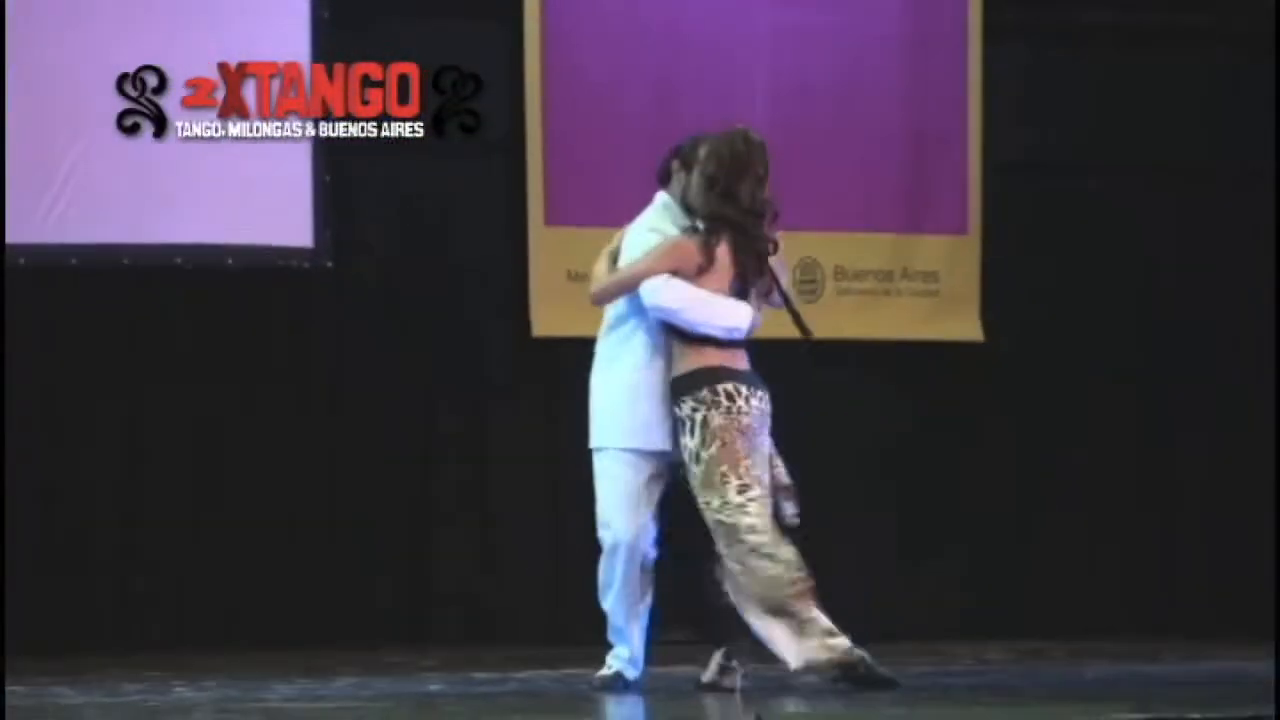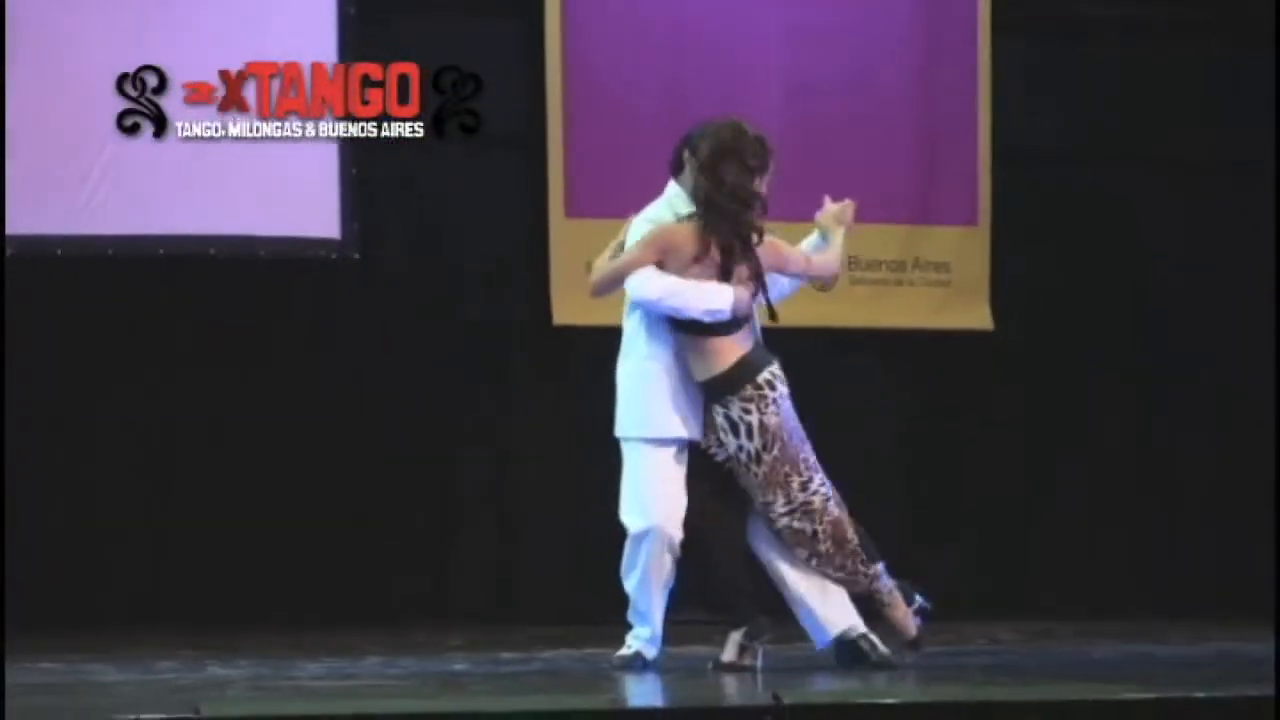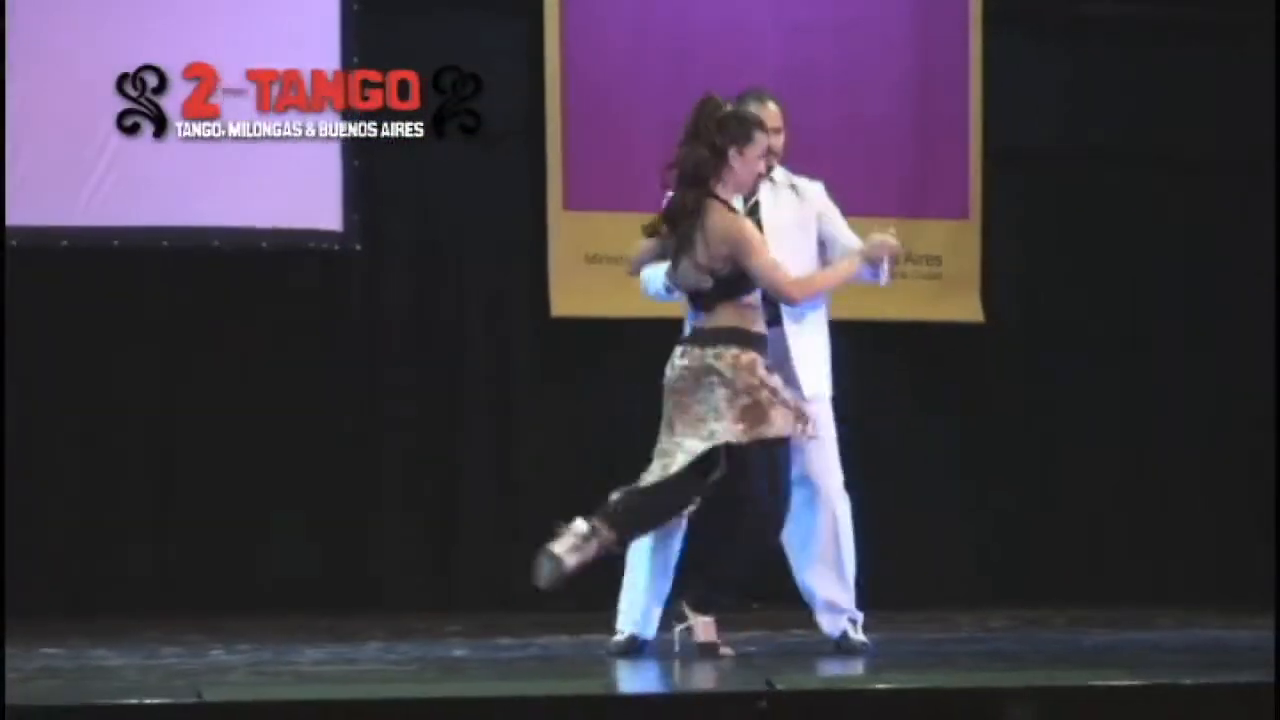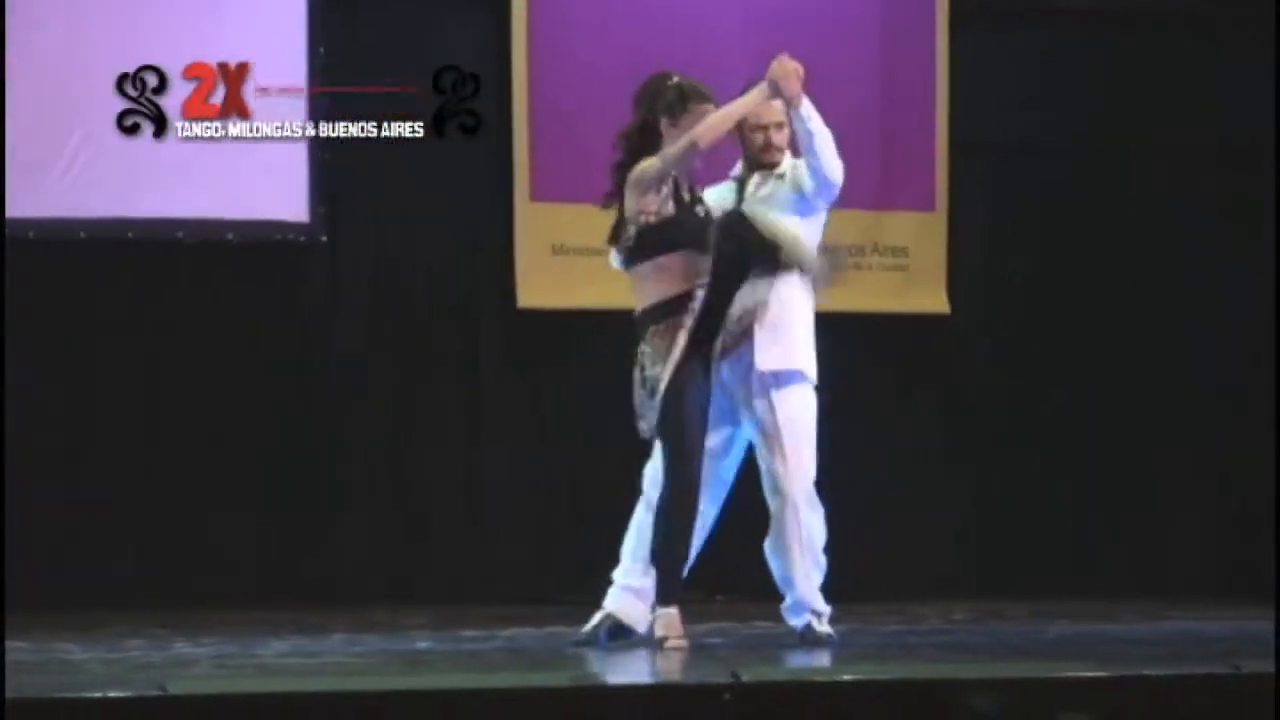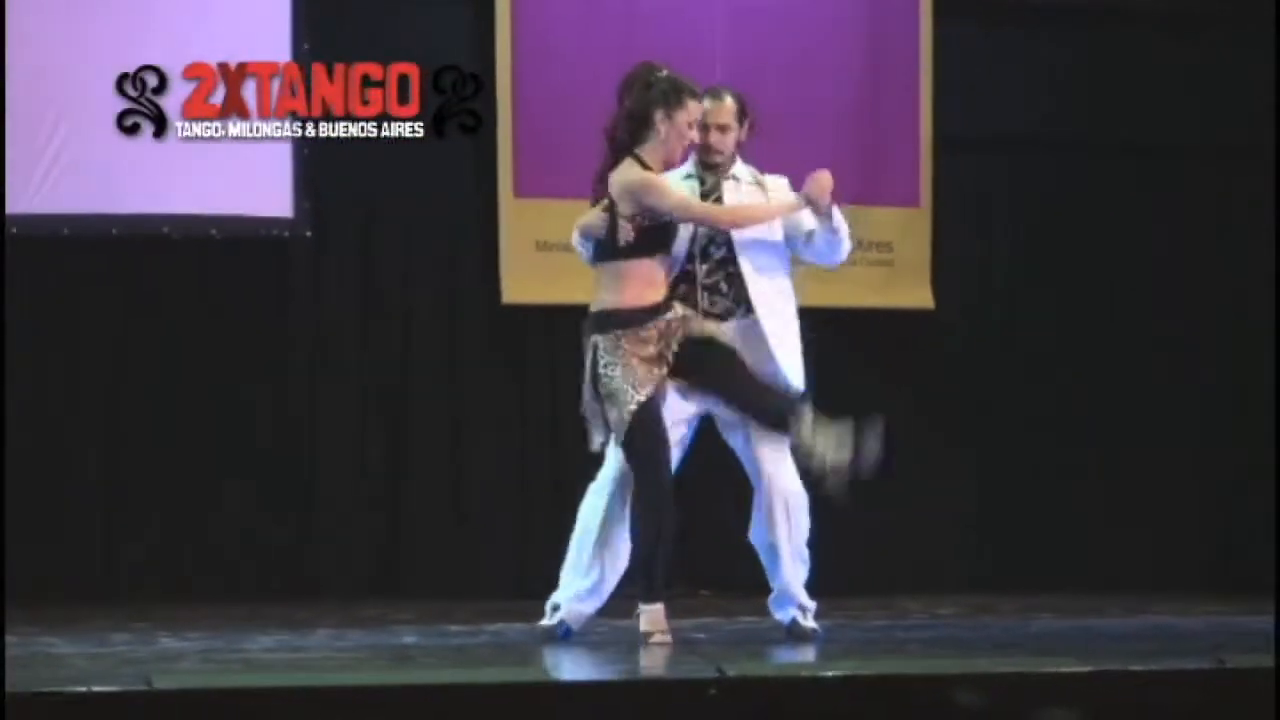
dt=0.4s
person 1, frame 1
left shoulder: (684, 251)
right shoulder: (761, 258)
left elbow: (599, 292)
left wrist: (607, 255)
left hip: (708, 404)
right hip: (747, 396)
left knee: (743, 527)
right knee: (748, 528)
left ankle: (818, 641)
person 1, frame 2
left shoulder: (671, 238)
right shoulder: (755, 244)
left elbow: (598, 285)
right elbow: (828, 267)
left wrist: (616, 246)
right wrist: (834, 227)
left hip: (736, 400)
right hip: (755, 383)
left knee: (802, 509)
person 1, frame 3
left shoulder: (681, 216)
right shoulder: (732, 227)
left elbow: (642, 262)
right elbow: (794, 292)
right wrist: (859, 259)
left hip: (693, 363)
right hip: (737, 367)
left knee: (675, 483)
person 1, frame 4
left shoulder: (685, 193)
right shoulder: (646, 176)
right elbow: (698, 142)
right wrist: (765, 90)
left hip: (704, 321)
right hip: (669, 331)
right knee: (682, 476)
right ankle: (664, 609)
person 1, frame 5
left shoulder: (641, 182)
right shoulder: (635, 180)
left elbow: (586, 229)
right elbow: (719, 219)
right wrist: (800, 201)
left hip: (662, 326)
right hip: (622, 340)
right knee: (651, 474)
right ankle: (651, 608)
person 2, frame 1
right shoulder: (651, 232)
right elbow: (661, 295)
right wrist: (742, 317)
right hip: (637, 413)
right knee: (629, 537)
right ankle: (625, 658)
person 2, frame 2
right shoulder: (654, 223)
left elbow: (771, 285)
right elbow: (645, 287)
left wrist: (824, 238)
right wrist: (725, 298)
right hip: (659, 400)
right knee: (656, 524)
left ankle: (841, 629)
right ankle: (643, 638)
person 2, frame 3
left shoulder: (806, 195)
left elbow: (845, 260)
right elbow: (655, 274)
left wrist: (872, 259)
right wrist: (673, 275)
left hip: (795, 367)
left knee: (822, 489)
left ankle: (840, 618)
right ankle: (636, 622)
person 2, frame 4
left shoulder: (803, 184)
right shoulder: (714, 198)
left elbow: (831, 173)
left wrist: (799, 102)
left hip: (776, 355)
right hip: (710, 357)
left knee: (791, 488)
right knee: (672, 481)
left ankle: (808, 611)
right ankle: (629, 605)
person 2, frame 5
left shoulder: (772, 191)
left elbow: (829, 252)
right elbow: (589, 239)
left wrist: (826, 213)
right wrist: (596, 230)
left hip: (748, 359)
left knee: (780, 486)
right knee: (623, 478)
left ankle: (793, 605)
right ankle: (569, 605)
